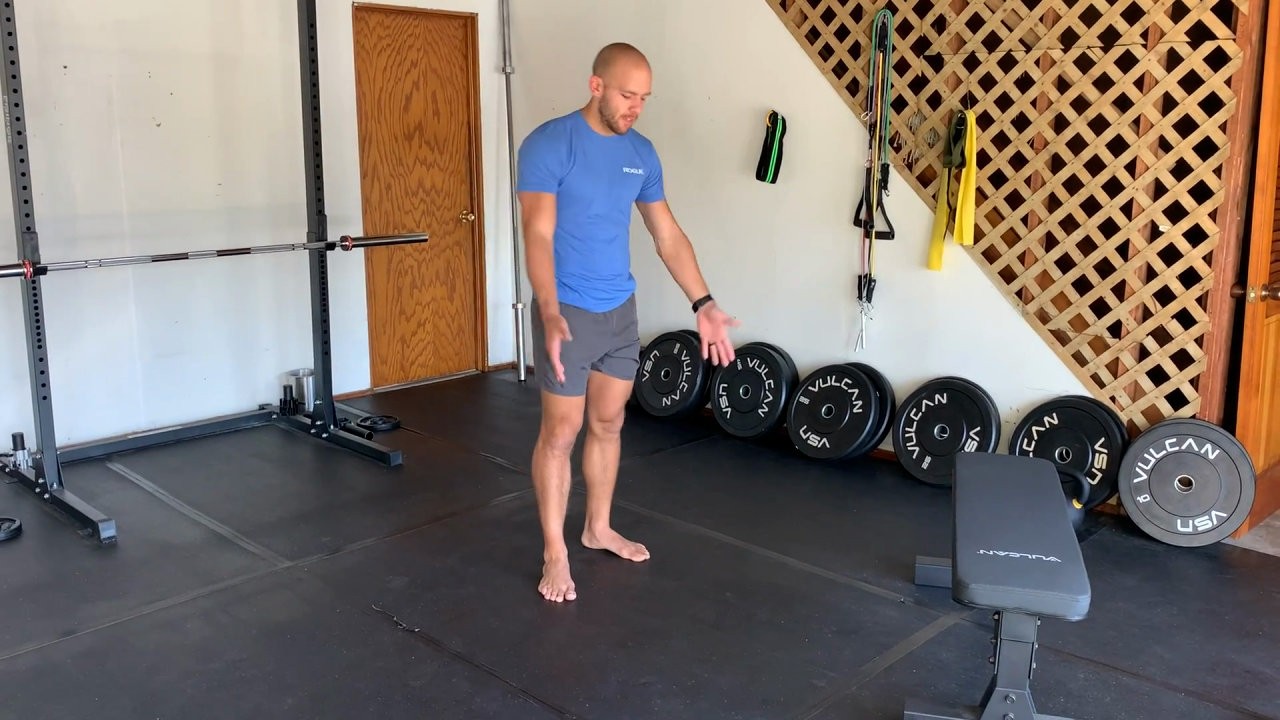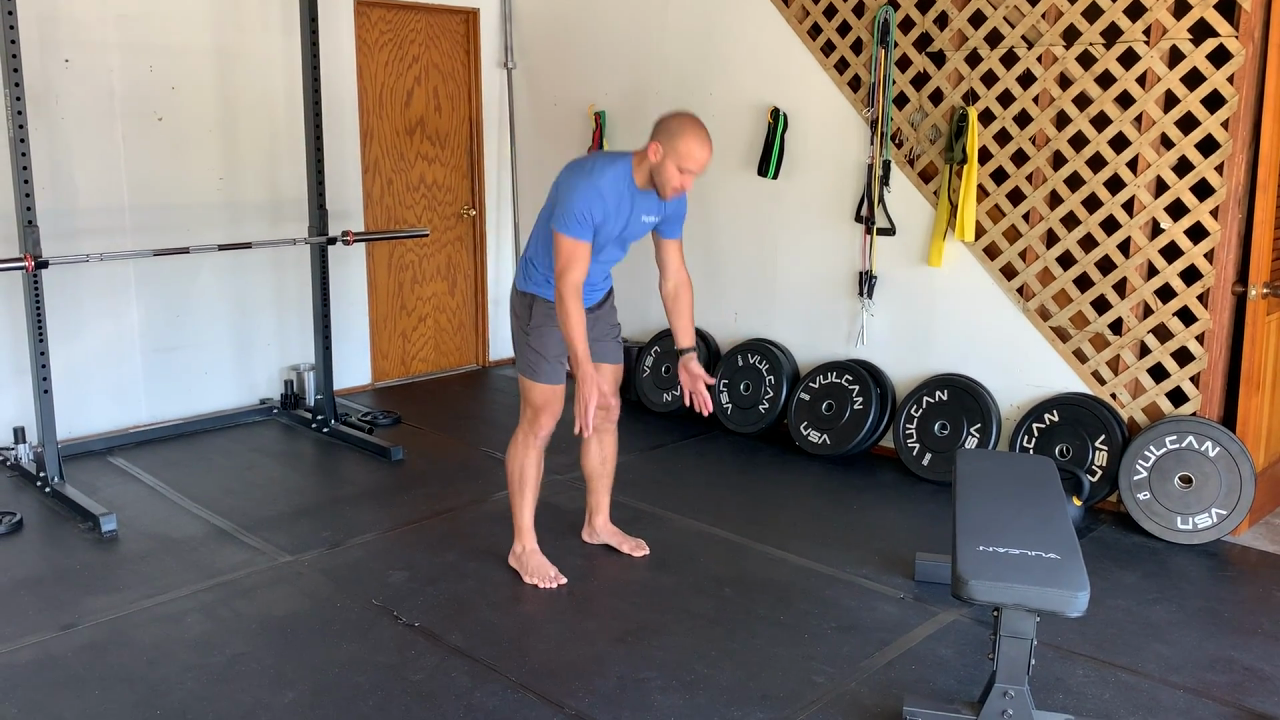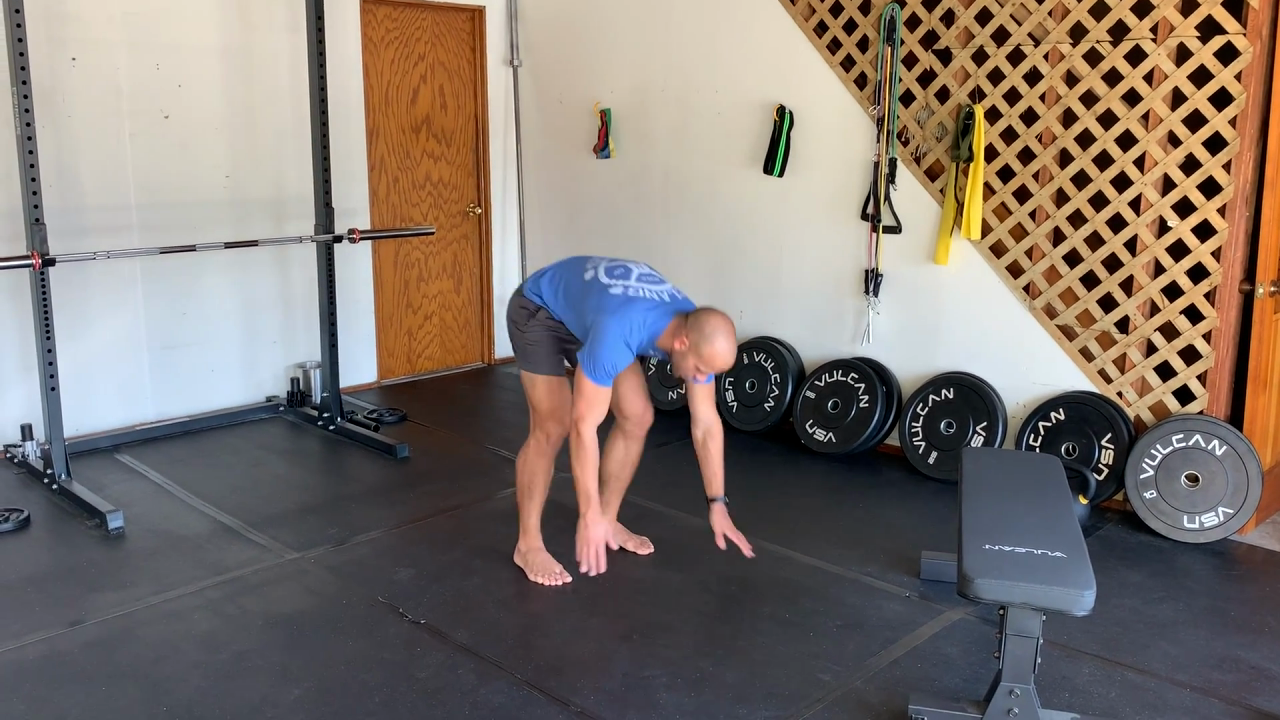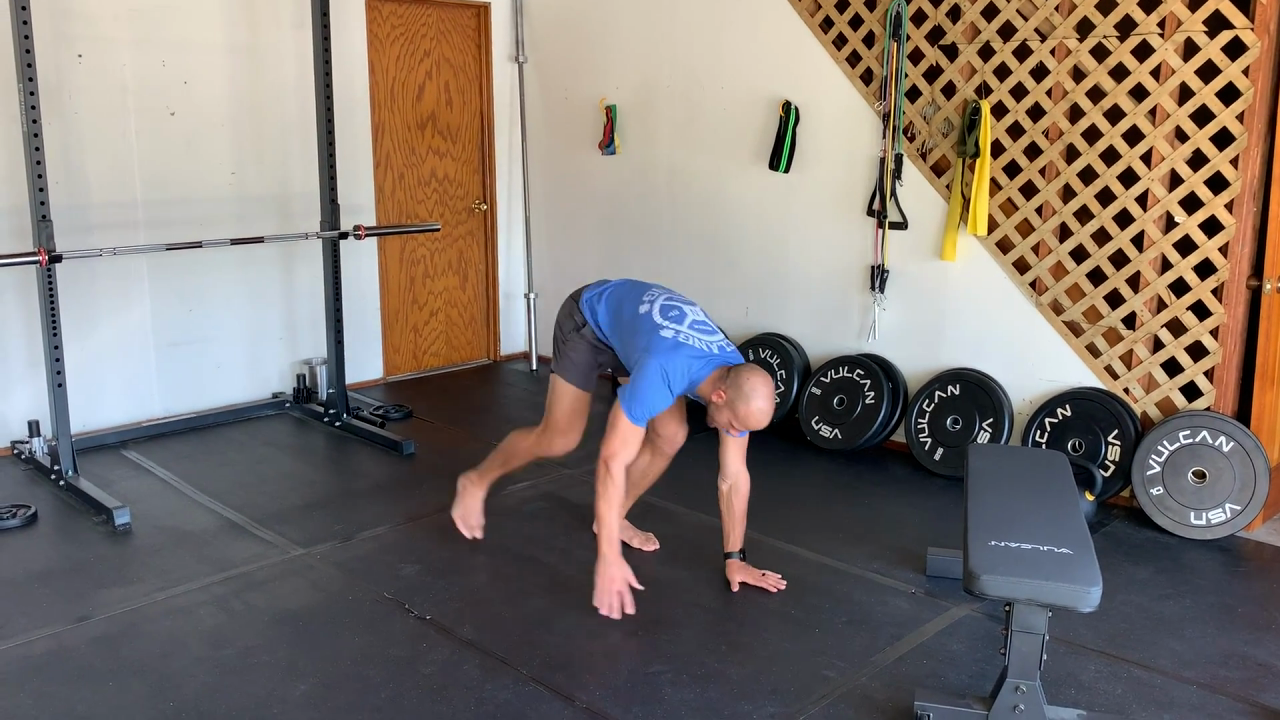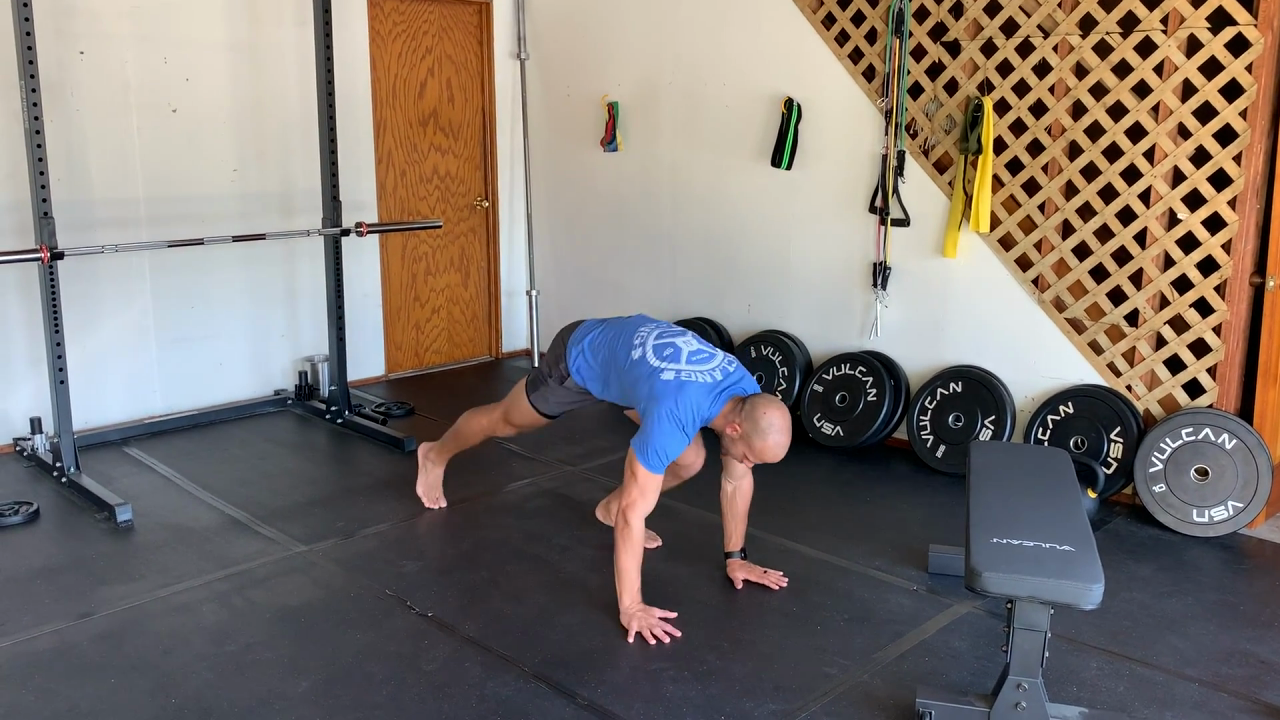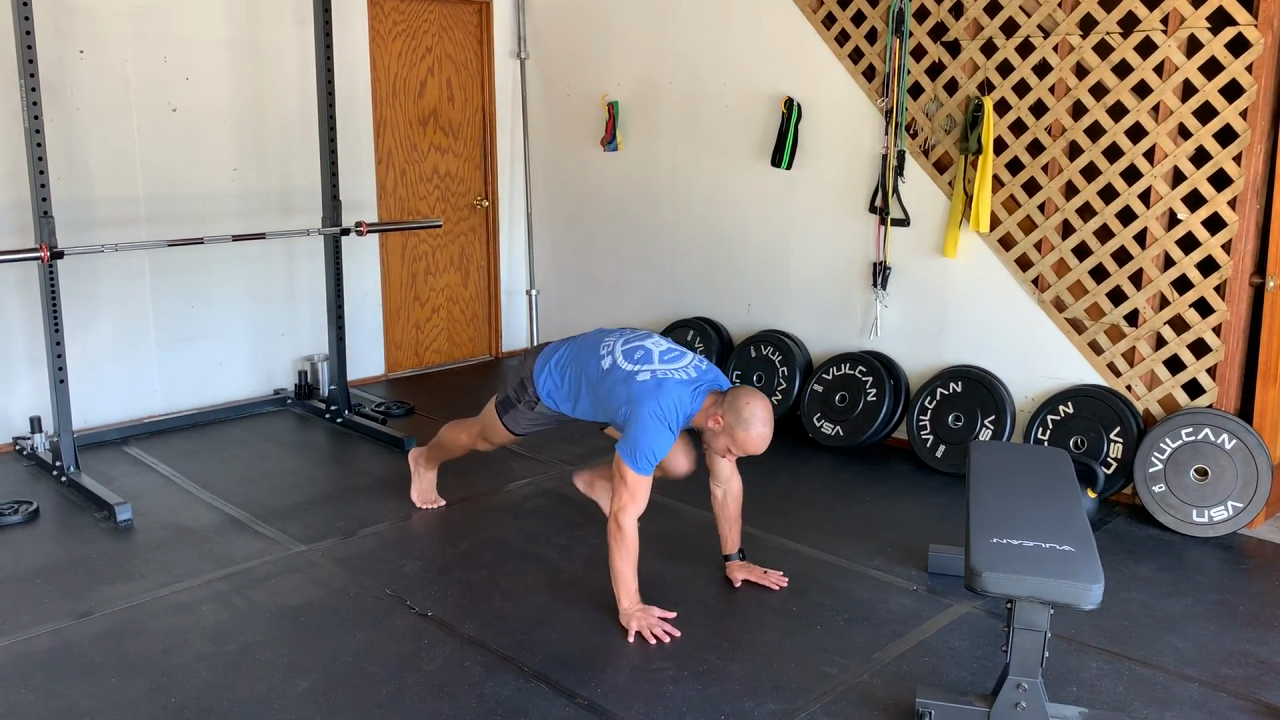
dt=0.4s
person 1, frame 1
left shoulder: (642, 152)
right shoulder: (548, 145)
left elbow: (668, 235)
right elbow: (539, 237)
left wrist: (703, 304)
right wrist: (551, 315)
left hip: (621, 309)
right hip: (569, 313)
left knee: (608, 424)
right knee: (561, 432)
left ankle: (598, 528)
right ankle: (555, 553)
person 1, frame 2
left shoulder: (669, 196)
right shoulder: (588, 185)
left elbow: (675, 277)
right elbow: (568, 284)
left wrist: (687, 354)
right wrist: (584, 369)
left hip: (597, 300)
right hip: (544, 298)
left knee: (606, 412)
right knee: (540, 420)
left ankle: (598, 522)
right ankle: (524, 545)
person 1, frame 3
left shoulder: (694, 328)
right shoulder: (617, 334)
left elbow: (706, 424)
right elbow: (584, 426)
left wrist: (717, 504)
right wrist: (589, 514)
left hip: (586, 310)
right hip: (539, 308)
left knee: (638, 416)
right knee: (554, 425)
left ankle: (609, 521)
right ankle: (528, 544)
person 1, frame 4
left shoulder: (739, 386)
right shoulder: (663, 375)
left elbow: (734, 475)
right elbow: (611, 463)
left wrist: (734, 558)
right wrist: (610, 558)
left hip: (638, 317)
right hip: (590, 318)
left knee: (672, 436)
right knee: (559, 439)
left ankle: (612, 520)
right ankle: (476, 482)
person 1, frame 5
left shoulder: (746, 397)
right shoulder: (674, 415)
left elbow: (736, 480)
right elbow: (635, 513)
left wrist: (735, 556)
right wrist: (630, 607)
left hip: (632, 343)
right hip: (580, 358)
left knee: (689, 460)
right knee: (507, 420)
left ankle: (612, 507)
right ankle: (434, 455)
person 1, frame 6
left shoulder: (721, 393)
right shoulder: (656, 418)
left elbow: (725, 480)
right elbow: (624, 515)
left wrist: (733, 558)
right wrist: (630, 607)
left hip: (598, 363)
right hip: (549, 380)
left knee: (680, 463)
right knee: (484, 435)
left ankle: (596, 481)
right ankle: (424, 461)
